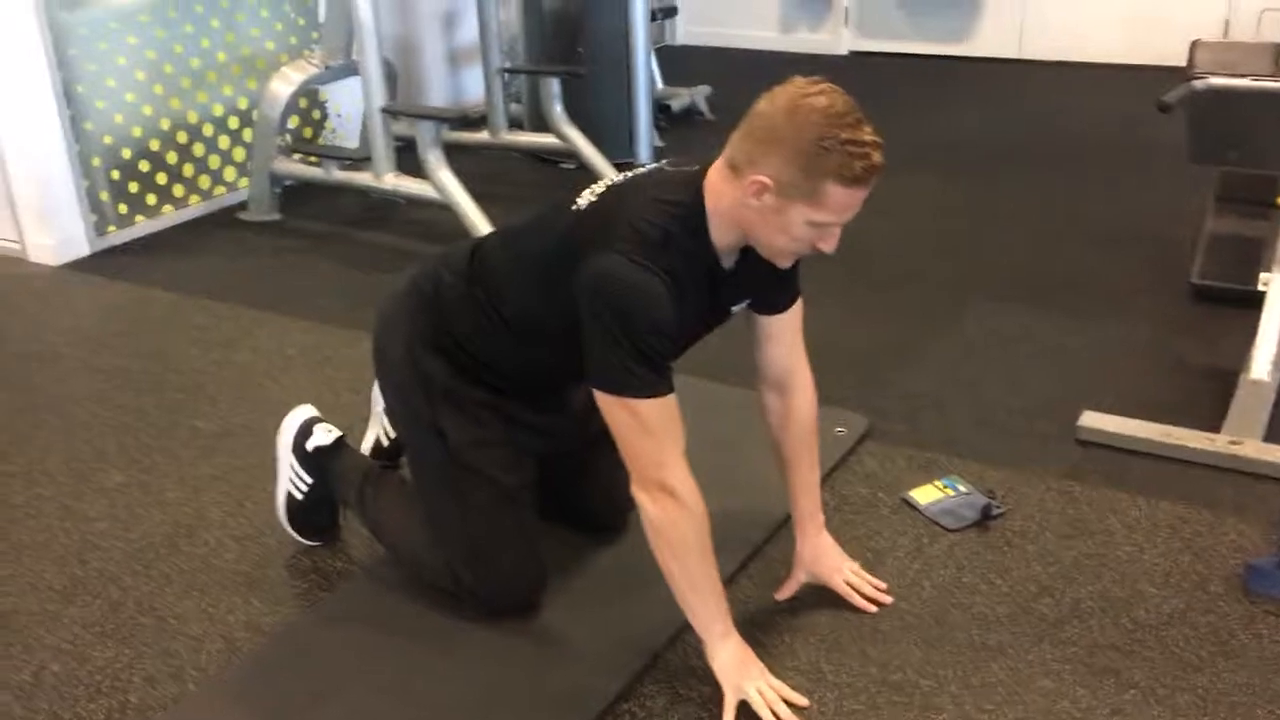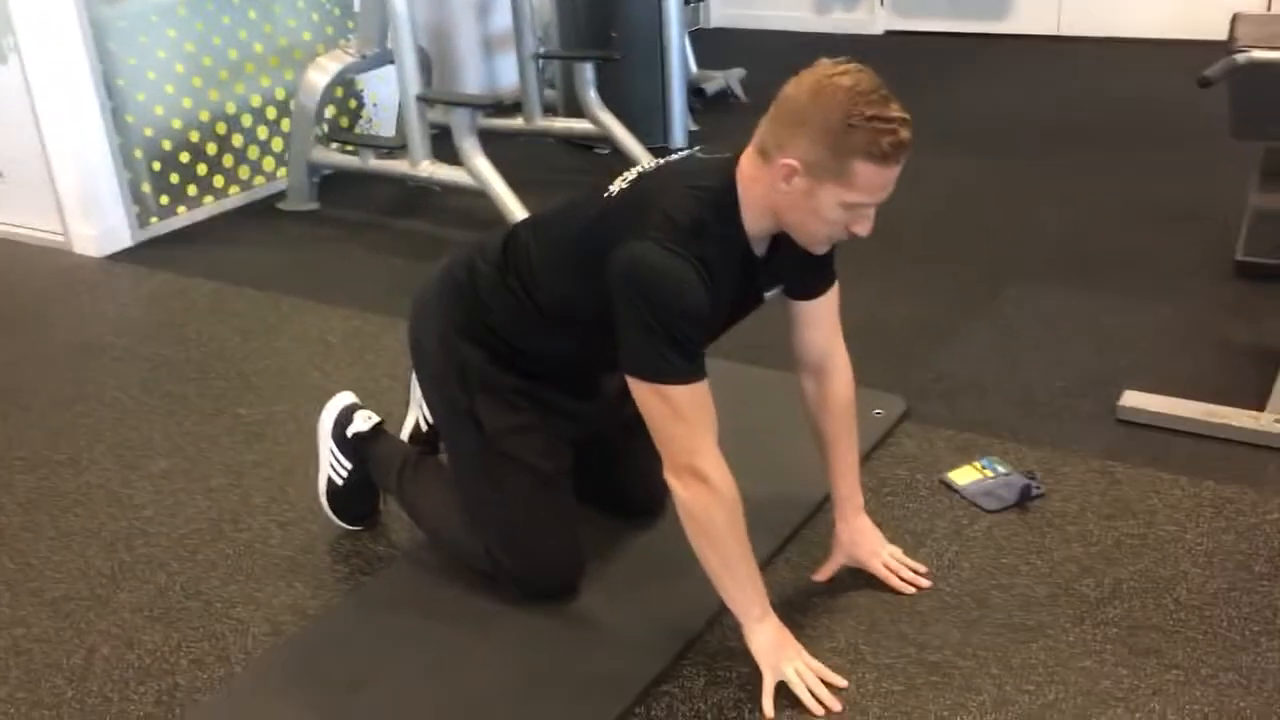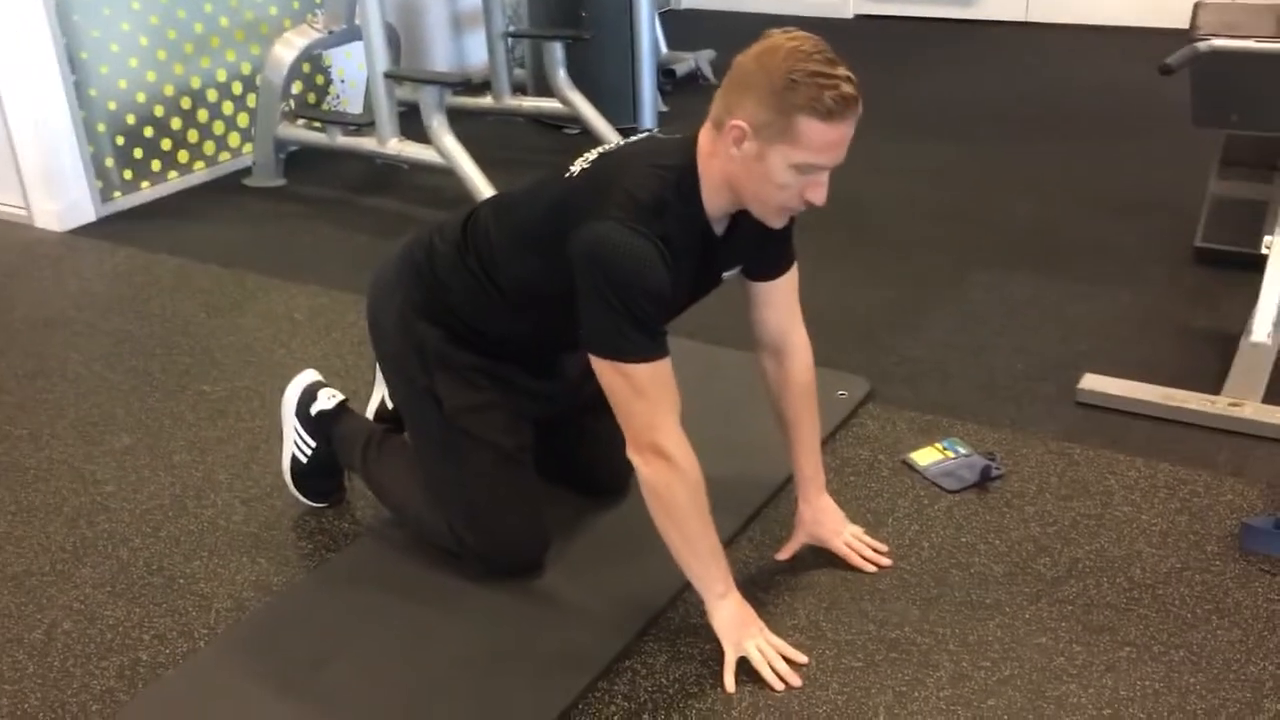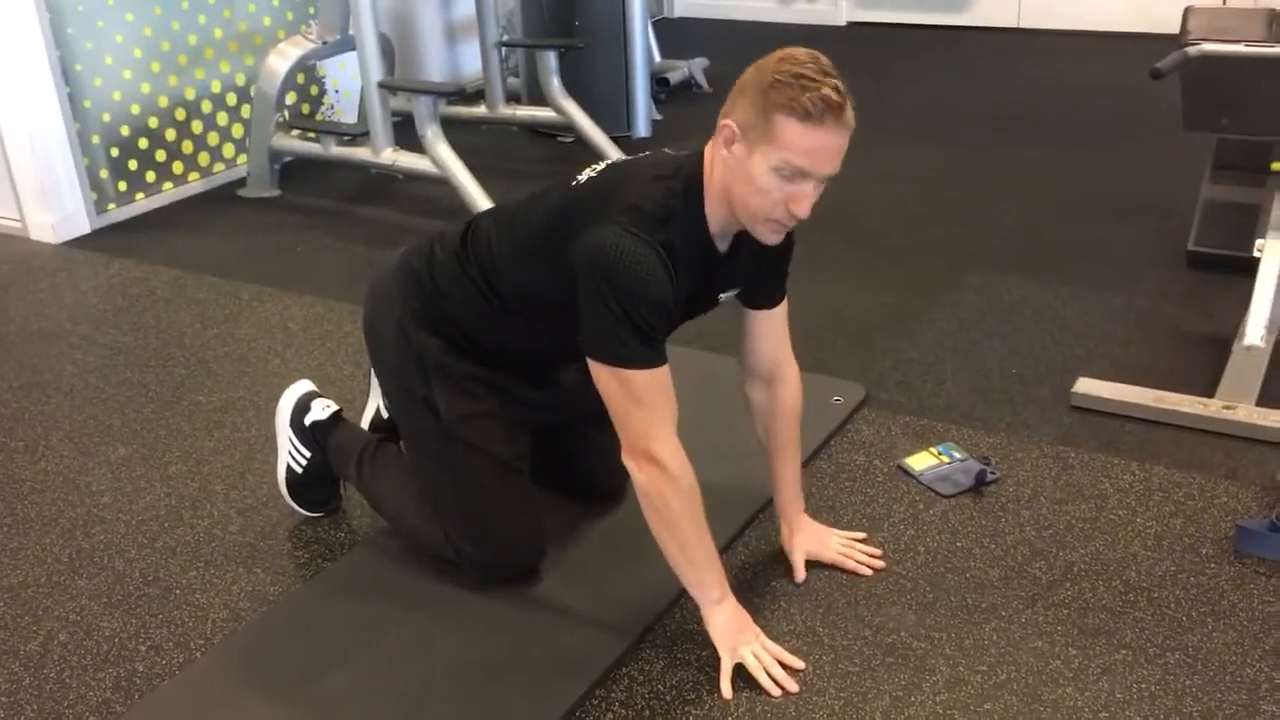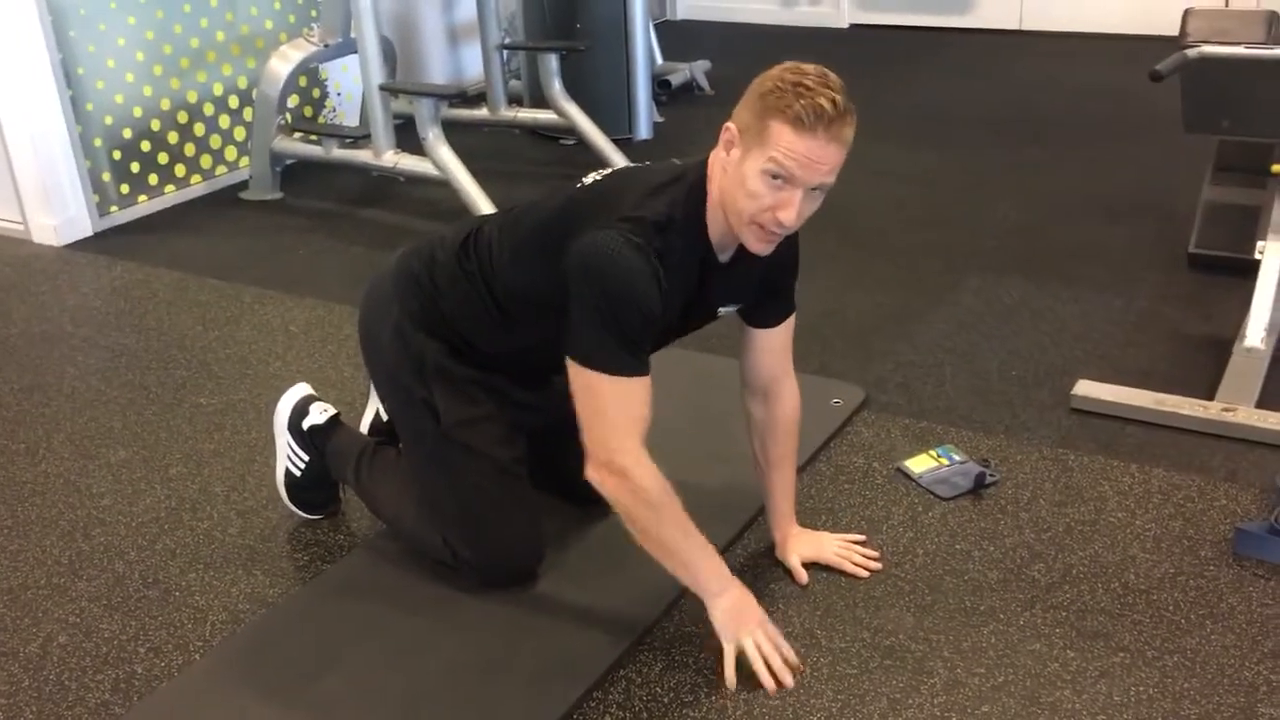
dt=0.5s
person 1, frame 1
left shoulder: (761, 224)
right shoulder: (632, 271)
left elbow: (786, 382)
right elbow: (662, 483)
left wrist: (813, 536)
right wrist: (725, 646)
left hip: (538, 356)
right hip: (440, 354)
left knee: (603, 513)
right knee: (502, 586)
right ankle: (327, 461)
person 1, frame 2
left shoulder: (795, 210)
right shoulder: (663, 257)
left elbow: (824, 365)
right elbow: (694, 470)
left wrist: (852, 520)
right wrist: (762, 627)
left hip: (572, 344)
right hip: (476, 339)
left knee: (639, 498)
right knee: (542, 569)
left ankle: (449, 419)
right ankle: (368, 446)
person 1, frame 3
left shoulder: (759, 193)
right shoulder: (624, 237)
left elbow: (784, 345)
right elbow: (658, 446)
left wrist: (814, 499)
right wrist: (724, 603)
left hip: (532, 325)
right hip: (435, 321)
left knee: (603, 476)
right knee: (507, 545)
left ankle: (470, 412)
right ankle: (332, 425)
person 1, frame 4
left shoulder: (763, 220)
right shoulder: (628, 246)
left elbow: (771, 374)
right elbow: (652, 453)
left wrist: (793, 520)
right wrist: (719, 608)
left hip: (529, 335)
right hip: (431, 326)
left knee: (600, 482)
right knee: (503, 551)
left ankle: (426, 412)
right ankle: (328, 436)
person 1, frame 5
left shoulder: (768, 238)
right shoulder: (624, 254)
left elbow: (771, 389)
right elbow: (616, 463)
left wrist: (785, 528)
right wrist: (720, 592)
left hip: (524, 341)
right hip: (427, 328)
left knee: (586, 486)
right knee: (501, 554)
right ankle: (326, 441)
